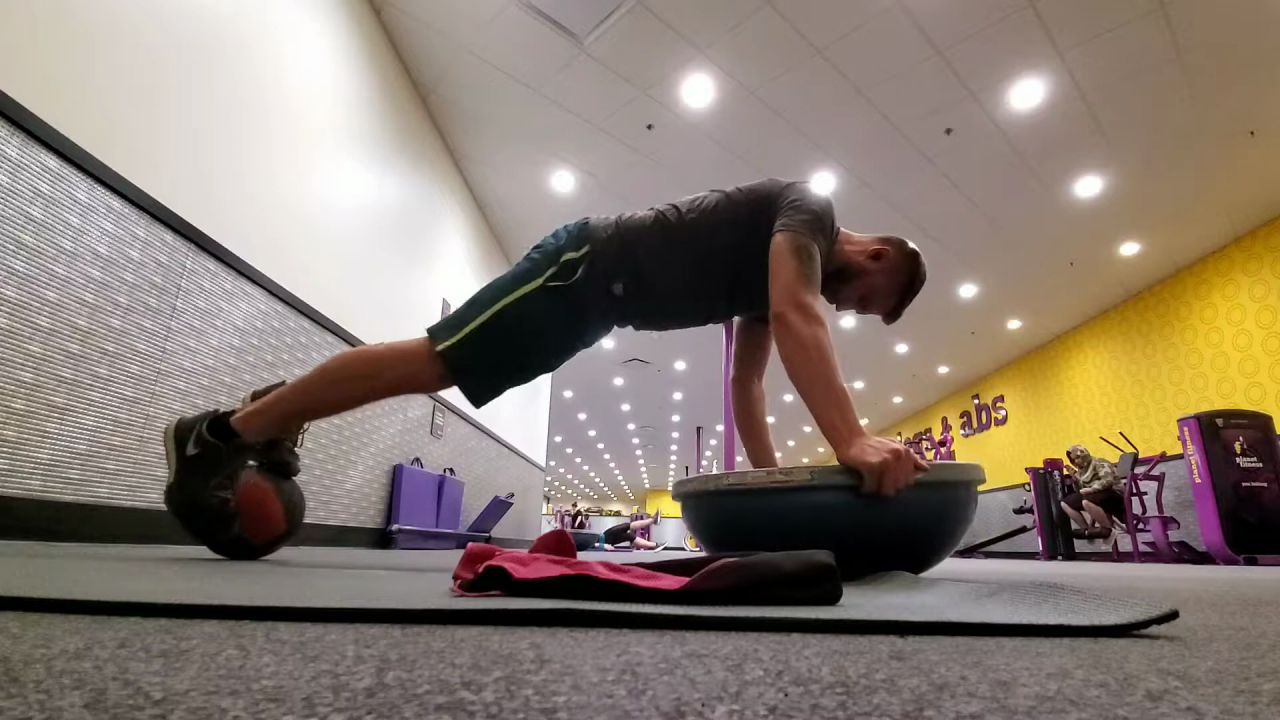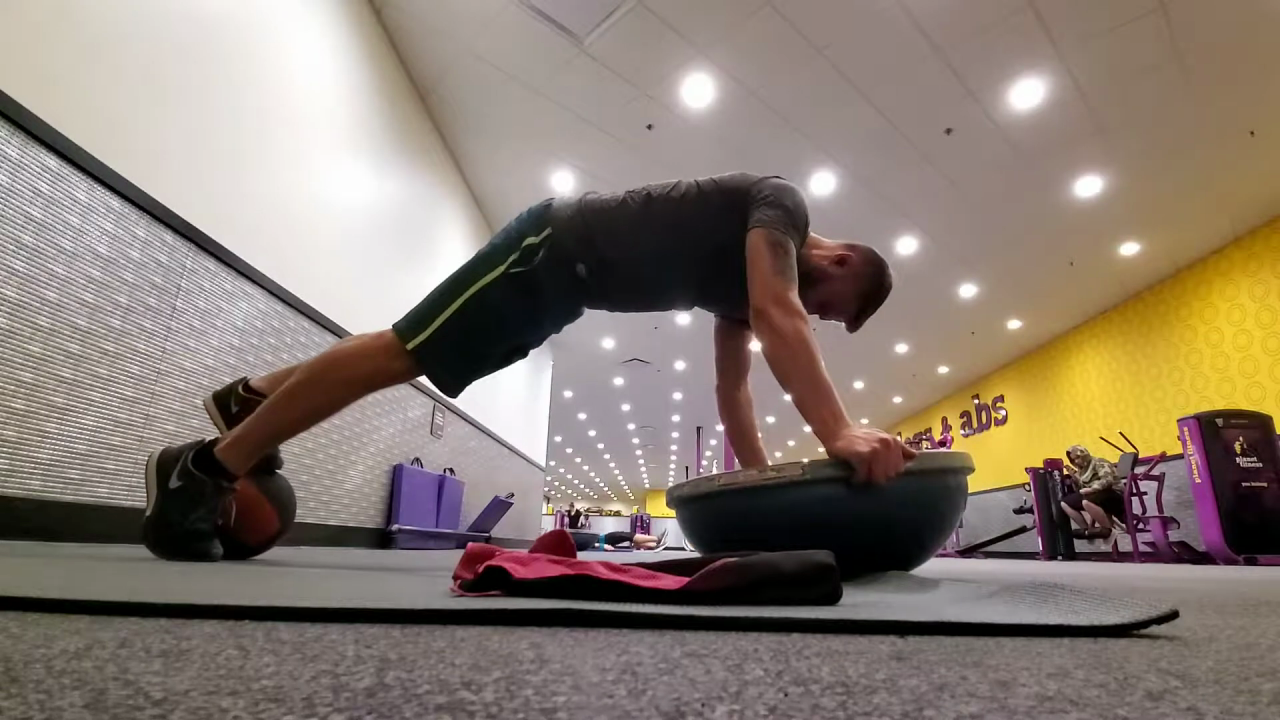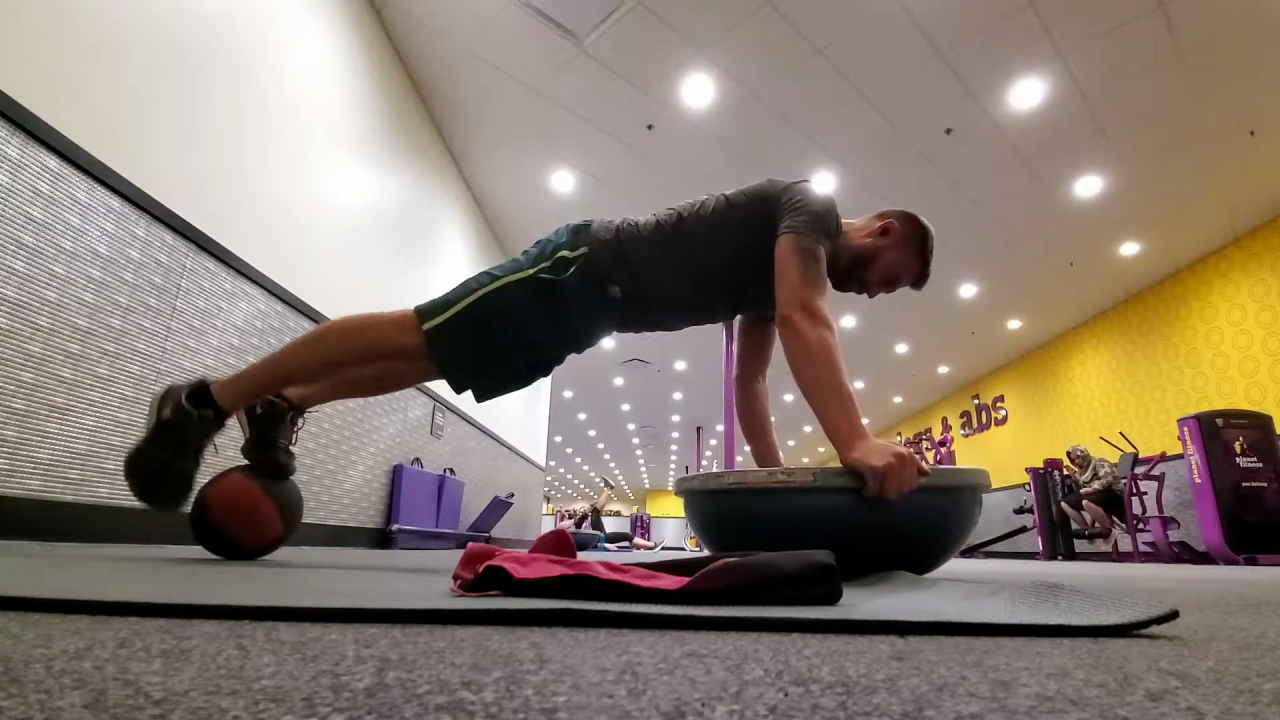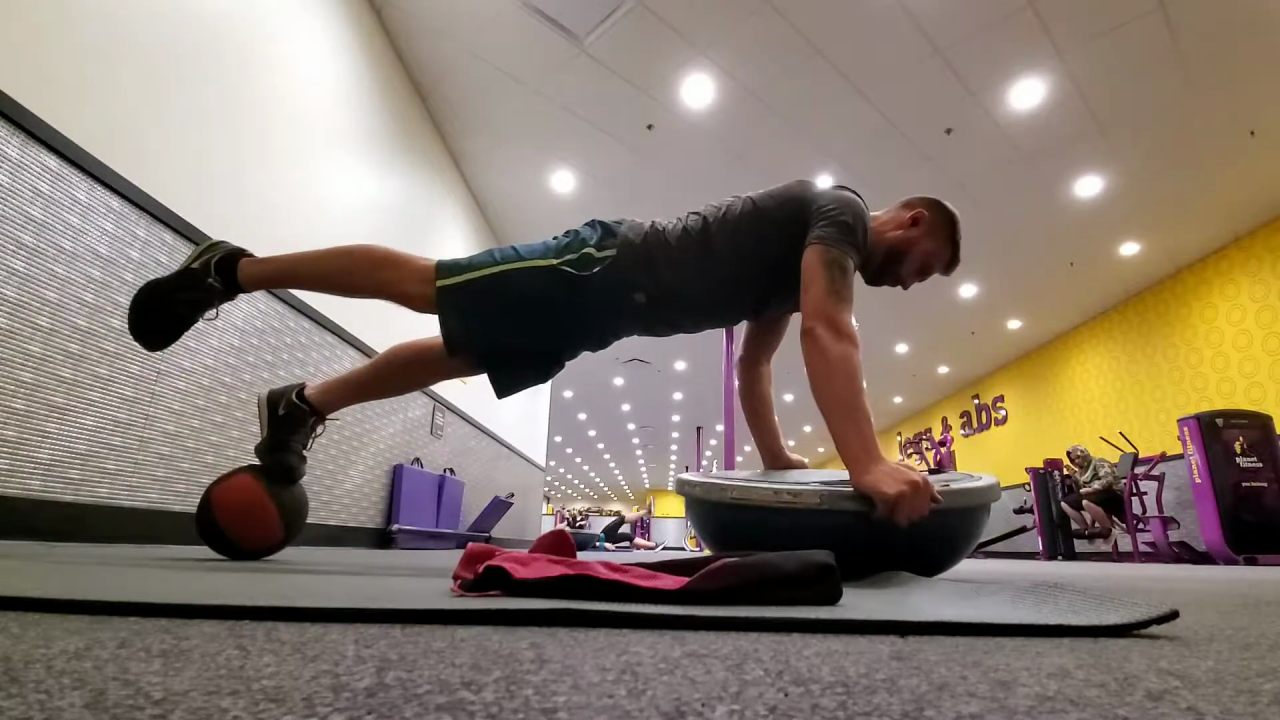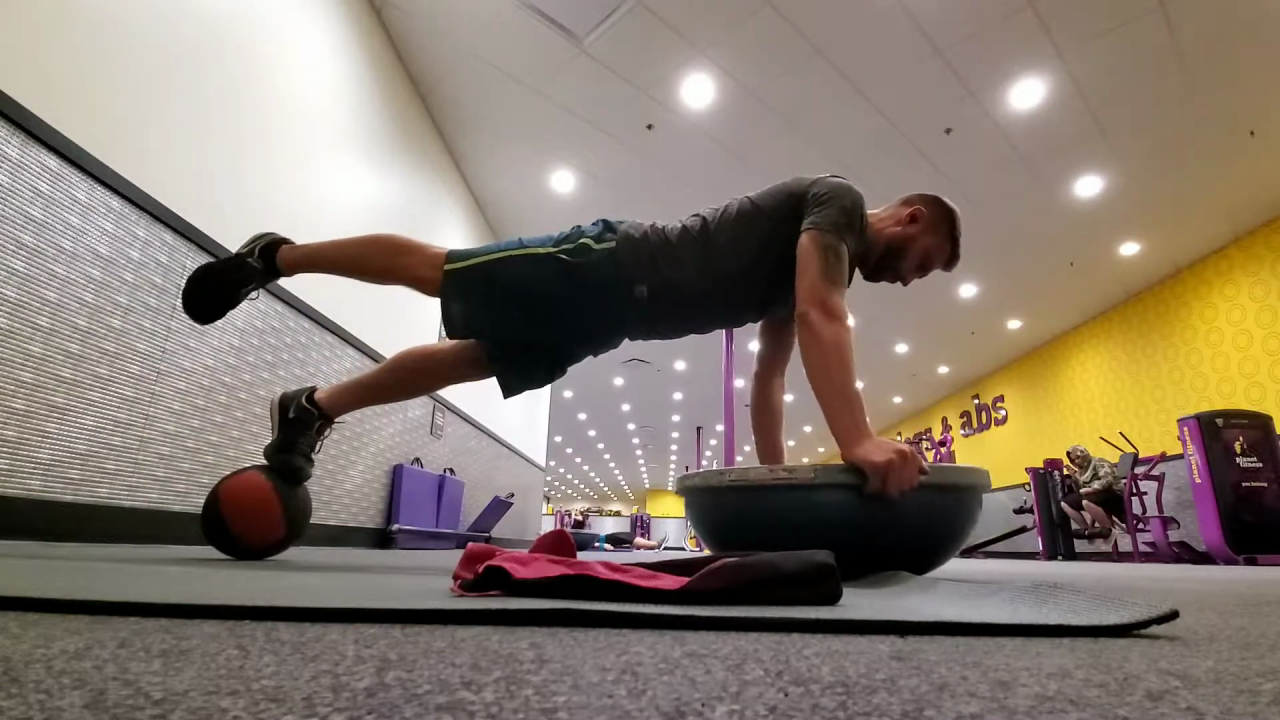
dt=0.7s
person 1, frame 1
left shoulder: (783, 267)
right shoulder: (808, 212)
left elbow: (744, 382)
right elbow: (796, 317)
left wrist: (772, 479)
right wrist: (850, 440)
left hip: (602, 296)
right hip: (588, 266)
left knee: (439, 359)
right knee: (433, 360)
left ankle: (278, 409)
right ankle: (225, 431)
person 1, frame 2
left shoulder: (742, 280)
right shoulder: (780, 205)
left elbow: (731, 384)
right elbow: (780, 317)
left wrist: (763, 479)
right wrist: (839, 432)
left hip: (566, 284)
right hip: (553, 250)
left knee: (406, 352)
right knee: (400, 353)
left ankle: (248, 396)
right ankle: (204, 466)
person 1, frame 3
left shoulder: (777, 270)
right shoulder: (810, 211)
left elbow: (749, 379)
right elbow: (804, 322)
left wrist: (775, 475)
right wrist: (856, 443)
left hip: (595, 306)
right hip: (583, 270)
left knee: (423, 362)
right knee: (412, 335)
left ankle: (280, 406)
right ankle: (206, 404)
person 1, frame 4
left shoulder: (806, 263)
right shoulder: (839, 213)
left elbow: (752, 364)
right elbow: (828, 335)
left wrist: (778, 460)
right wrist: (867, 465)
left hip: (609, 304)
right hip: (604, 271)
left knee: (450, 355)
right knee: (417, 281)
left ankle: (303, 404)
right ankle: (231, 270)
person 1, frame 5
left shoulder: (823, 258)
right shoulder: (838, 202)
left elbow: (768, 376)
right elbow: (821, 316)
left wrist: (775, 476)
right wrist: (858, 440)
left hip: (613, 311)
right hip: (606, 270)
left knee: (462, 360)
right knee: (432, 269)
left ankle: (315, 407)
right ankle: (273, 256)
